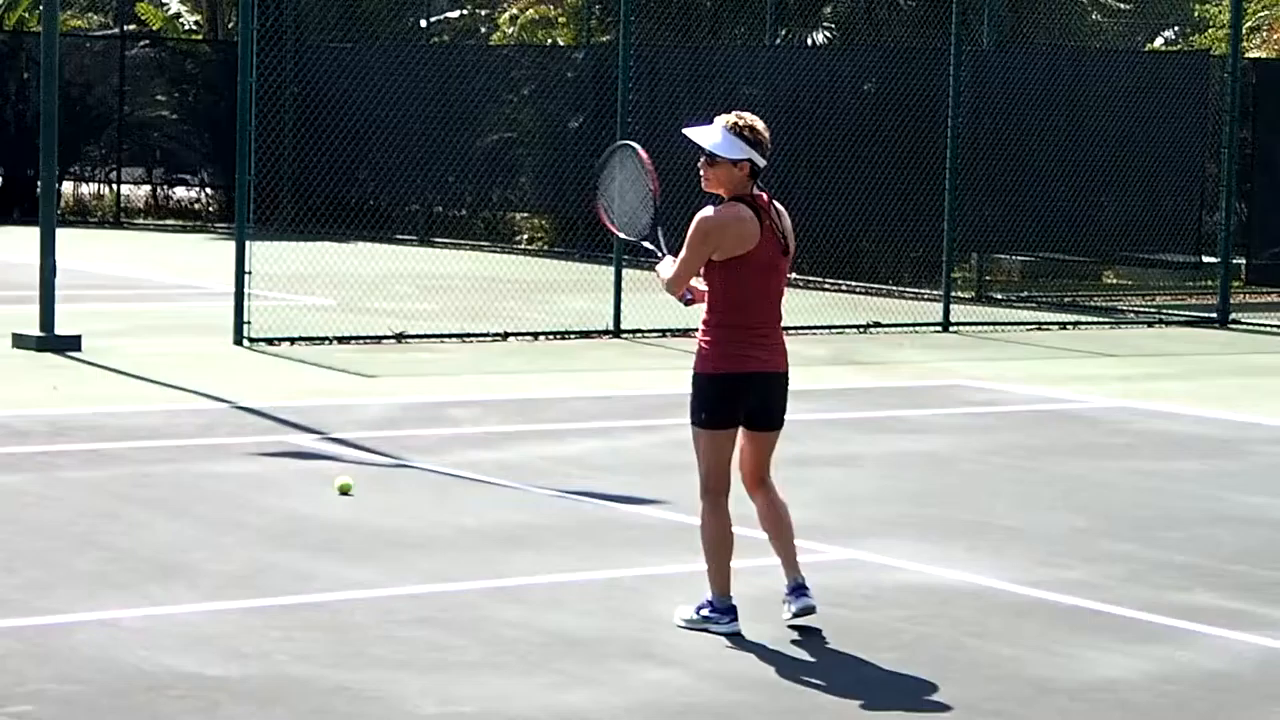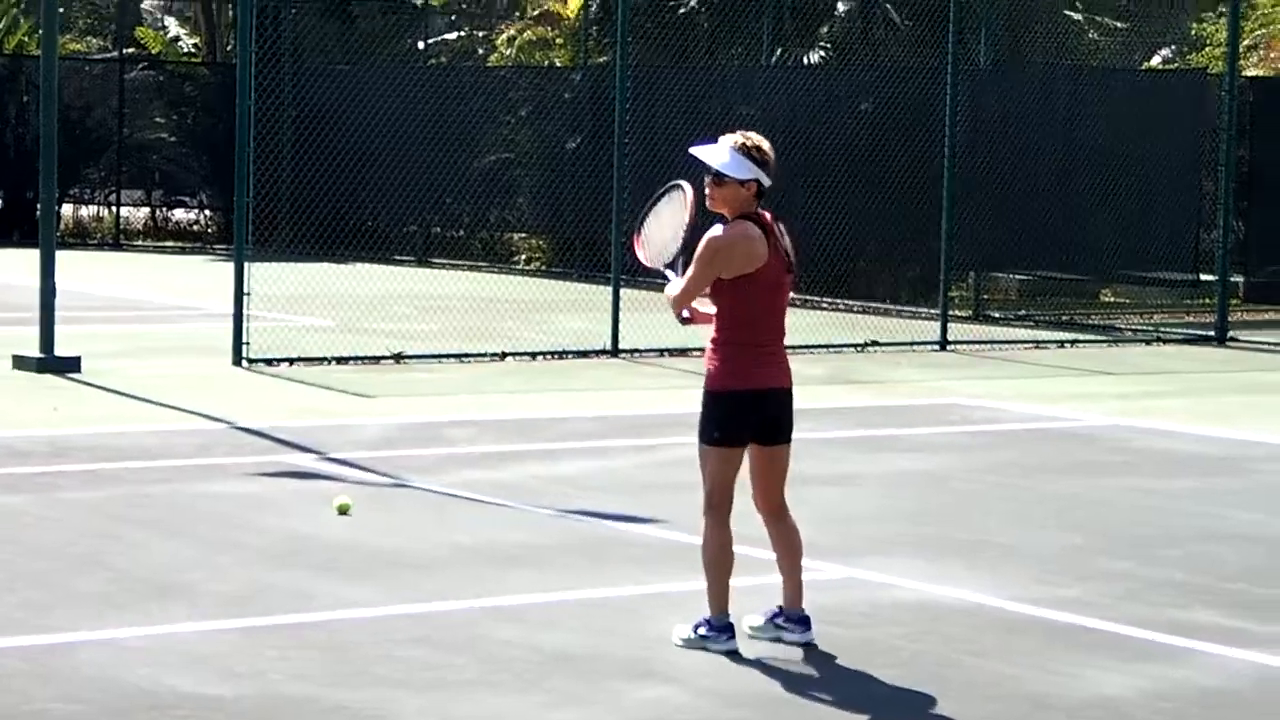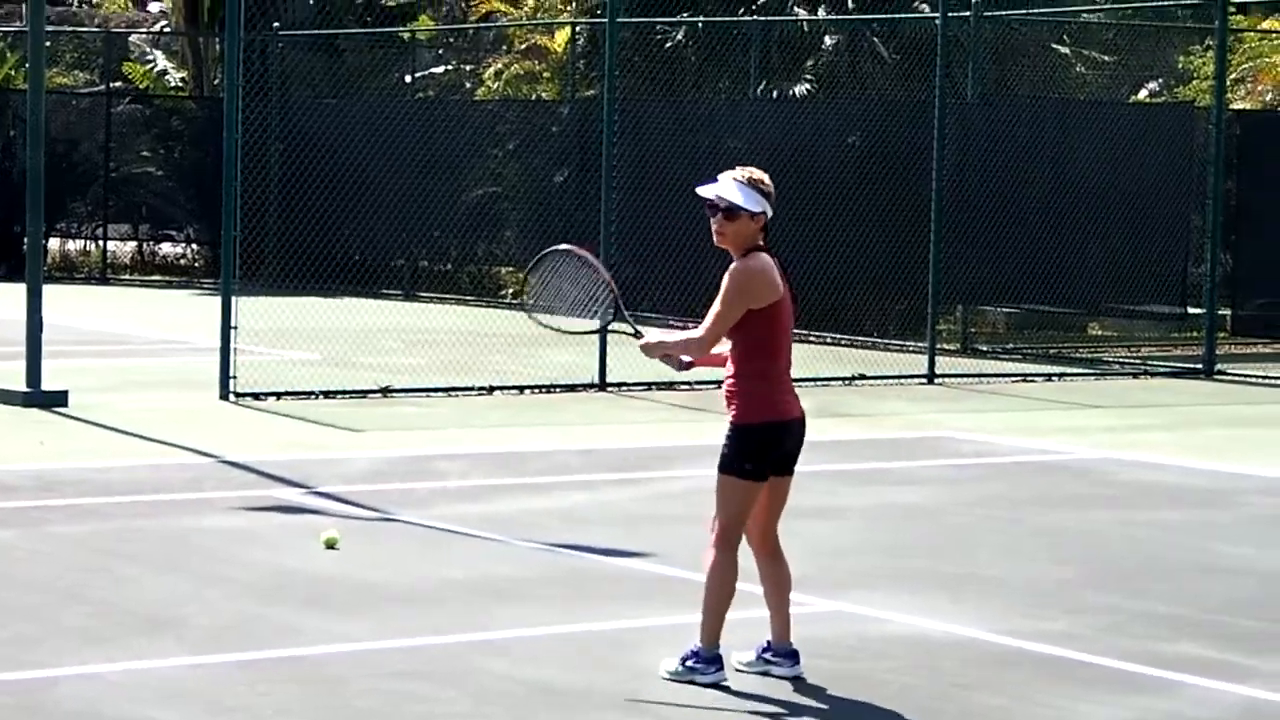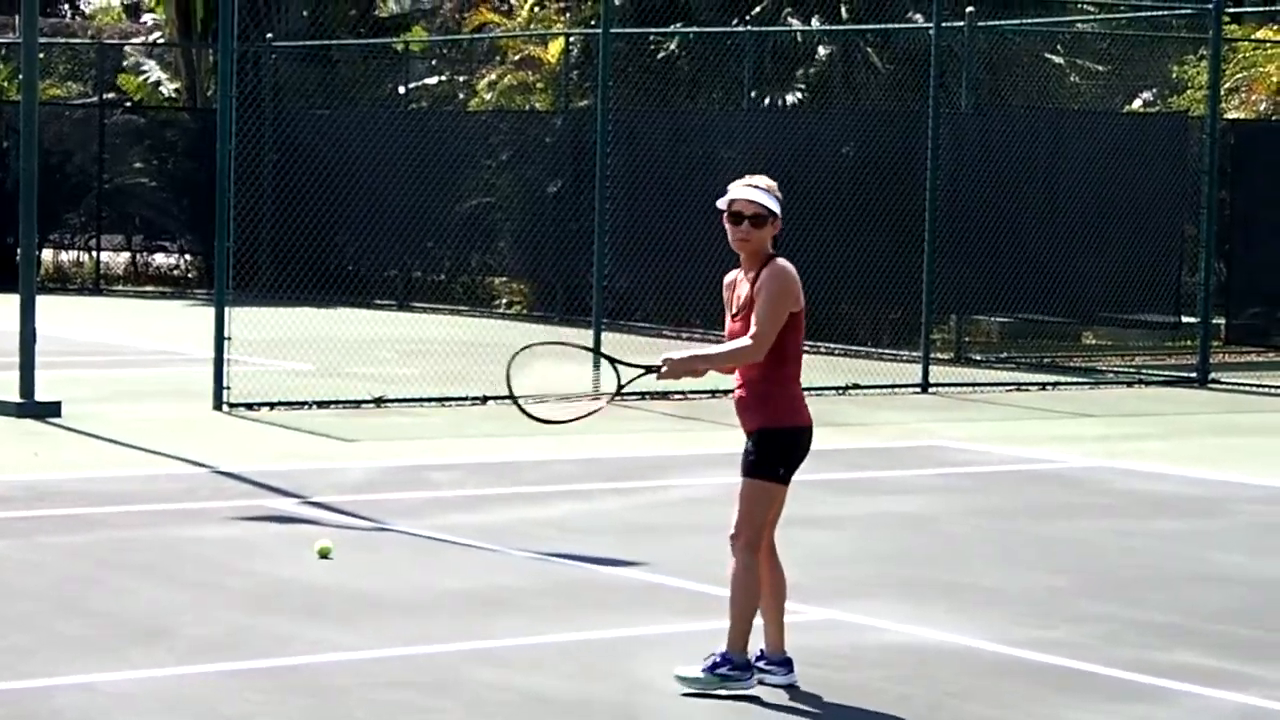
dt=0.2s
person 1, frame 1
left shoulder: (713, 220)
right shoulder: (778, 215)
left elbow: (672, 282)
left wrist: (670, 269)
left hip: (721, 371)
right hip: (770, 369)
left knee: (713, 491)
right knee: (759, 483)
left ankle: (720, 606)
right ankle: (797, 587)
person 1, frame 2
left shoulder: (724, 238)
right shoulder: (773, 233)
left elbow: (683, 298)
left wrist: (679, 294)
right wrist: (704, 311)
left hip: (734, 388)
right hip: (775, 387)
left knee: (717, 508)
right knee: (771, 503)
left ankle: (717, 624)
right ankle: (793, 614)
person 1, frame 3
left shoulder: (751, 269)
right shoulder: (753, 268)
left elbow: (708, 336)
left wrist: (663, 342)
right wrist: (692, 356)
left hip: (760, 422)
right hip: (778, 419)
left knee: (724, 537)
right knee: (762, 536)
left ankle: (705, 655)
right ankle: (781, 648)
person 1, frame 4
left shoulder: (778, 275)
right shoulder: (733, 281)
left elbow: (757, 348)
left wrist: (694, 359)
right wrist: (696, 362)
left hip: (780, 427)
right hip: (761, 427)
left knee: (745, 540)
right knee: (758, 543)
left ankle: (734, 658)
right ankle: (773, 657)
